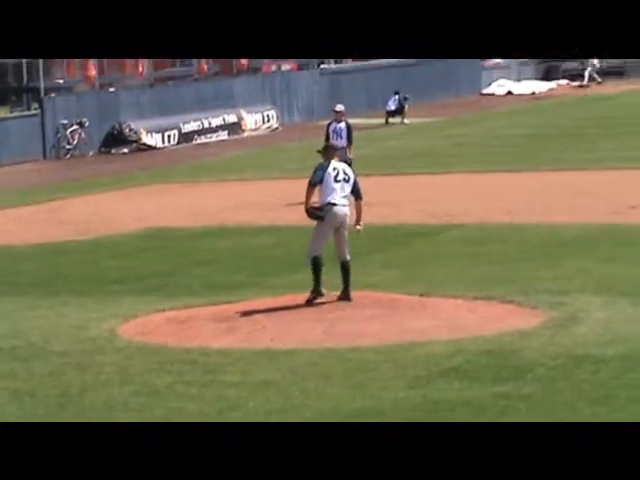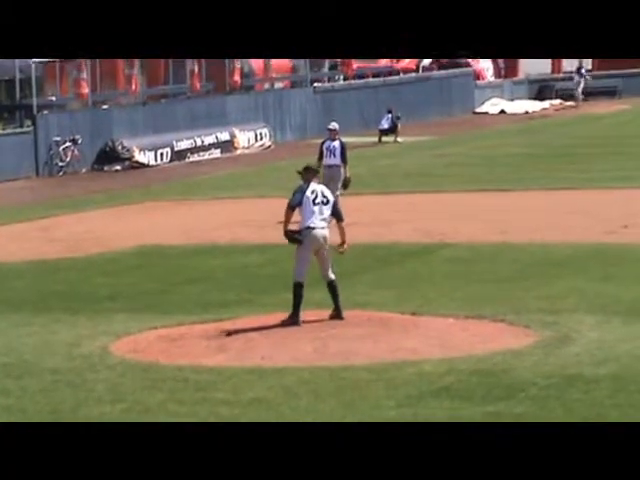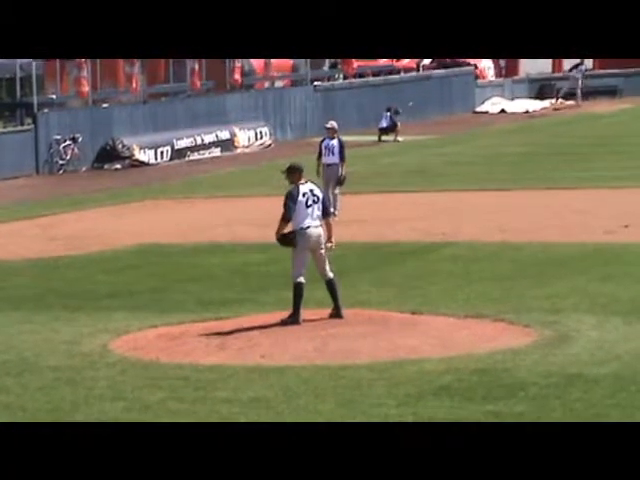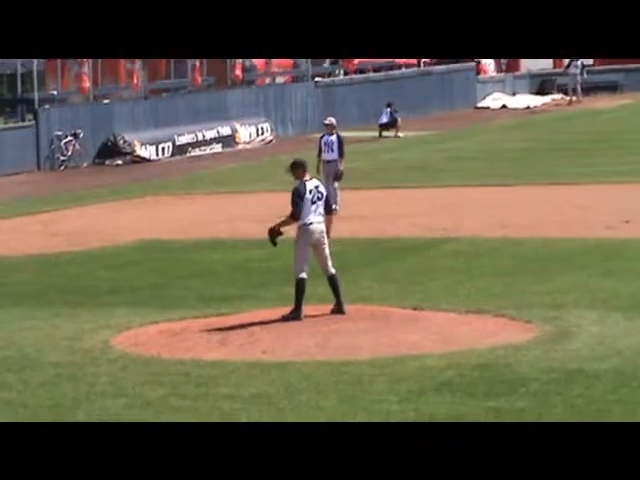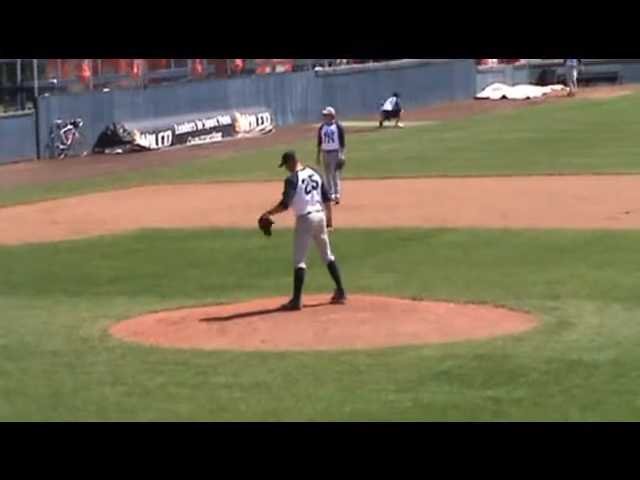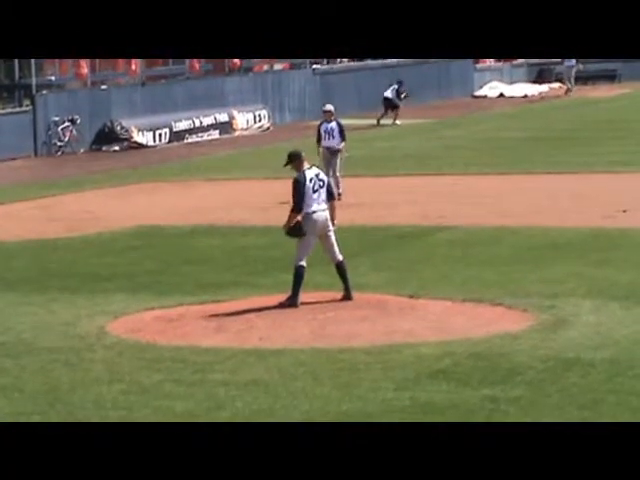
dt=0.4s
person 1, frame 1
left shoulder: (324, 166)
right shoulder: (349, 170)
left elbow: (312, 184)
right elbow: (358, 197)
left wrist: (307, 204)
right wrist: (359, 219)
left hip: (330, 210)
right hip: (345, 211)
left knee: (314, 250)
right knee: (344, 253)
left ankle: (317, 287)
right ankle: (346, 291)
person 1, frame 2
left shoulder: (304, 188)
right shoulder: (328, 192)
left elbow: (291, 207)
right elbow: (339, 219)
left wrist: (285, 227)
right wrist: (343, 240)
left hip: (309, 234)
right hip: (324, 233)
left knee: (299, 275)
right knee: (328, 273)
left ankle: (295, 315)
right ankle: (338, 310)
person 1, frame 3
left shoulder: (293, 192)
right shoulder: (316, 189)
left elbow: (287, 217)
right elbow: (327, 215)
left wrist: (278, 232)
right wrist: (330, 236)
left hip: (303, 234)
right hip: (318, 232)
left knee: (298, 275)
right knee: (326, 272)
left ankle: (296, 315)
right ankle: (337, 308)
person 1, frame 4
left shoulder: (299, 189)
right shoulder: (320, 185)
left elbow: (296, 216)
right elbow: (329, 211)
left wrist: (279, 225)
right wrist: (327, 230)
left hip: (306, 230)
right hip: (320, 228)
left knee: (301, 271)
right knee: (328, 268)
left ankle: (298, 311)
right ankle: (339, 304)
person 1, frame 5
left shoulder: (292, 179)
right shoulder: (315, 174)
left elbow: (285, 204)
right elbow: (327, 199)
left wrist: (268, 213)
right wrist: (329, 219)
left hip: (305, 219)
right hip: (320, 216)
left knee: (299, 261)
right knee: (328, 255)
left ankle: (296, 300)
right ankle: (340, 291)
person 1, frame 6
left shoulder: (299, 179)
right shoulder: (320, 173)
left elbow: (298, 207)
right elbow: (332, 198)
left wrist: (288, 224)
right wrist: (333, 219)
left hip: (311, 218)
right hip: (325, 216)
left knee: (300, 259)
right knee: (336, 255)
left ankle: (294, 298)
right ankle: (347, 291)
